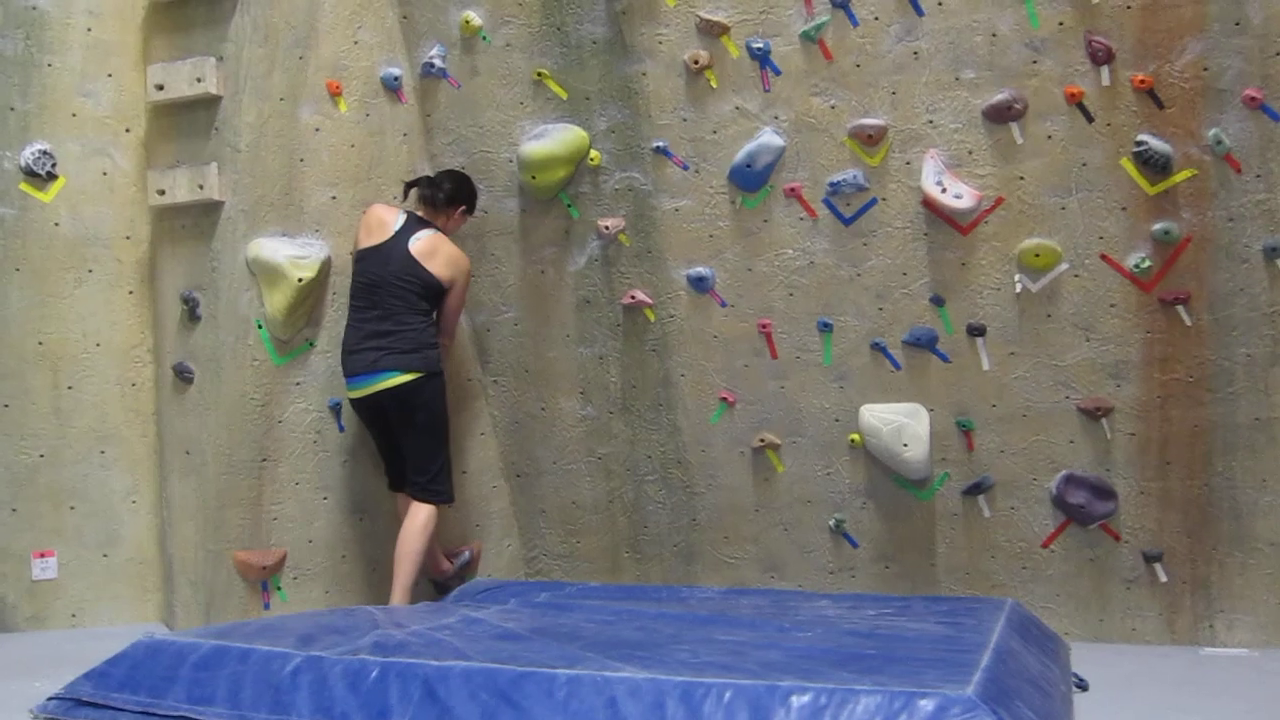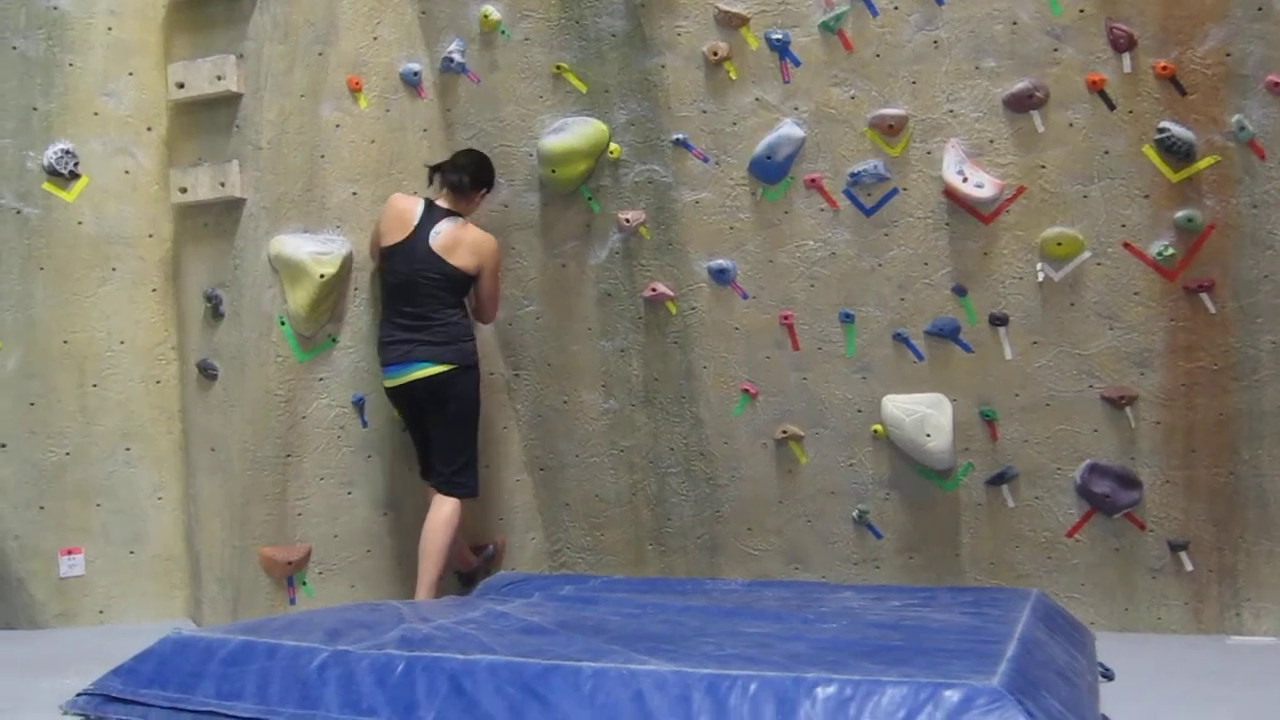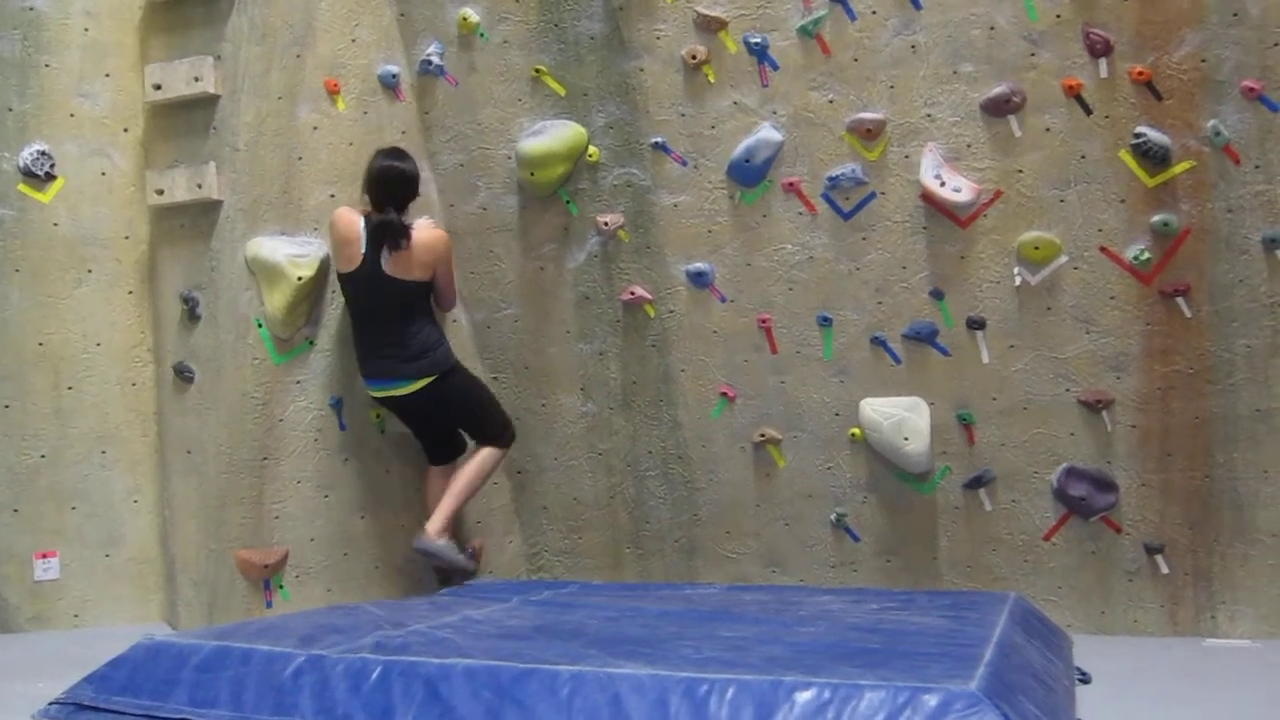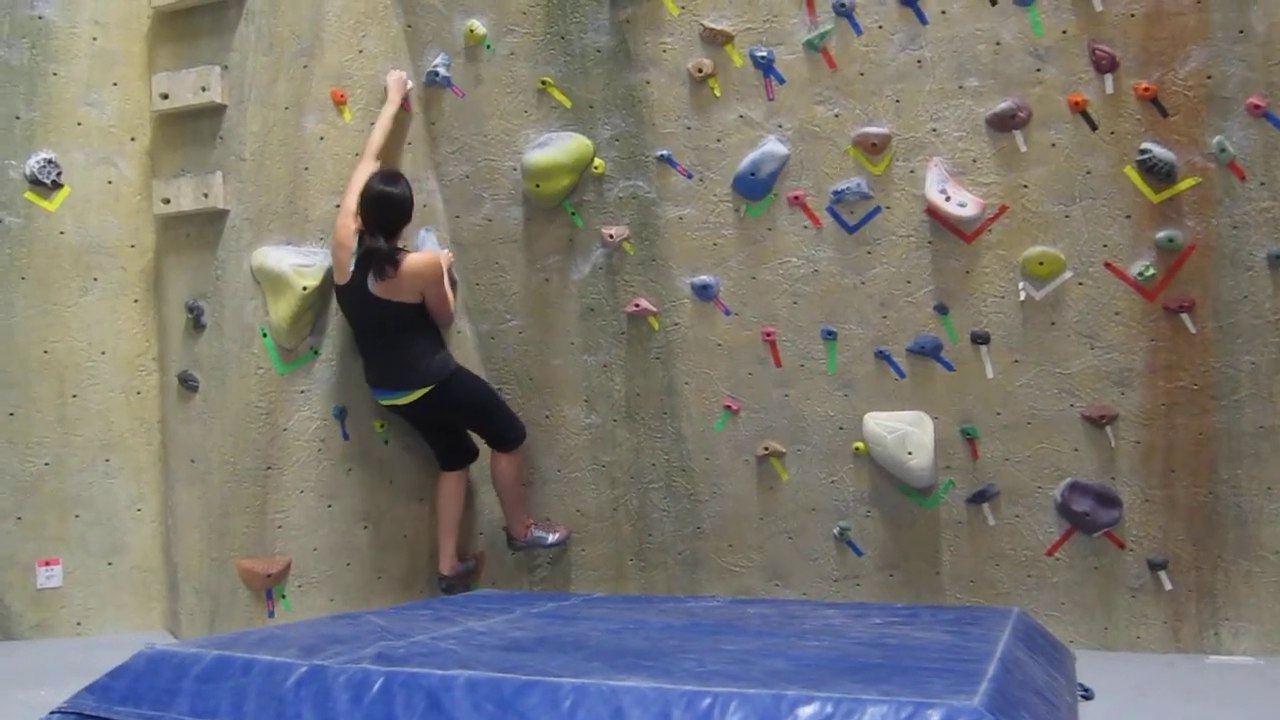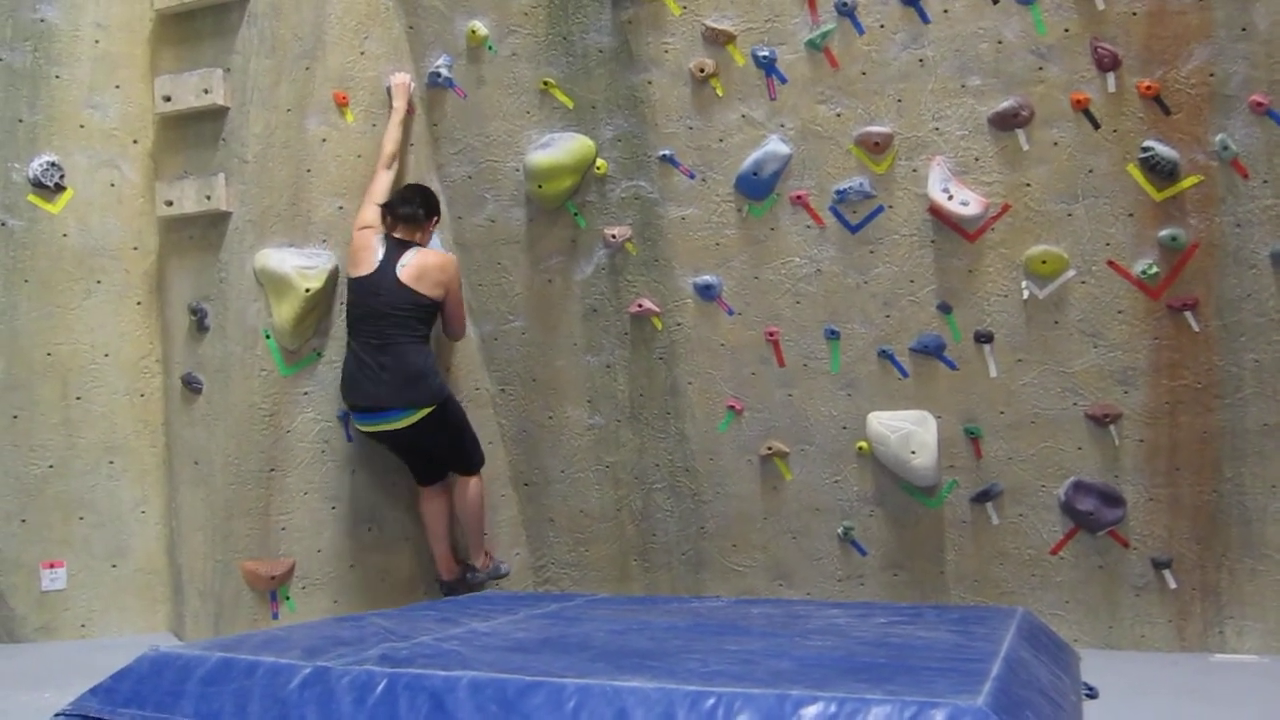
dt=1s
person 1, frame 1
left shoulder: (375, 216)
right shoulder: (455, 258)
right elbow: (445, 335)
left hip: (360, 377)
right hip: (412, 374)
left knee: (406, 482)
right knee: (426, 492)
left ankle: (441, 568)
right ankle: (397, 608)
person 1, frame 2
left shoulder: (397, 207)
right shoulder: (481, 243)
right elbow: (486, 313)
left hip: (396, 368)
right hip: (448, 366)
left knee: (436, 473)
right knee: (451, 484)
left ankle: (465, 561)
right ankle: (422, 603)
person 1, frame 3
left shoulder: (342, 224)
right shoulder: (432, 241)
left hip: (378, 380)
right hip: (428, 371)
left knee: (443, 452)
right knee: (498, 435)
left ankle: (444, 544)
right ankle: (436, 530)
person 1, frame 4
left shoulder: (344, 241)
right shoulder: (421, 266)
left elbow: (369, 159)
right elbow: (445, 318)
left wrist: (393, 98)
left hip: (387, 390)
right hip: (433, 381)
left knee: (454, 458)
right knee: (508, 437)
left ankle: (449, 566)
right ankle: (520, 530)
person 1, frame 5
left shoulder: (362, 243)
right shoulder: (441, 264)
left elbow: (384, 167)
right elbow: (456, 332)
left wrist: (398, 106)
left hip: (363, 408)
right hip: (416, 399)
left knee: (429, 476)
right knee: (468, 468)
left ankle: (448, 574)
right ankle: (479, 563)
